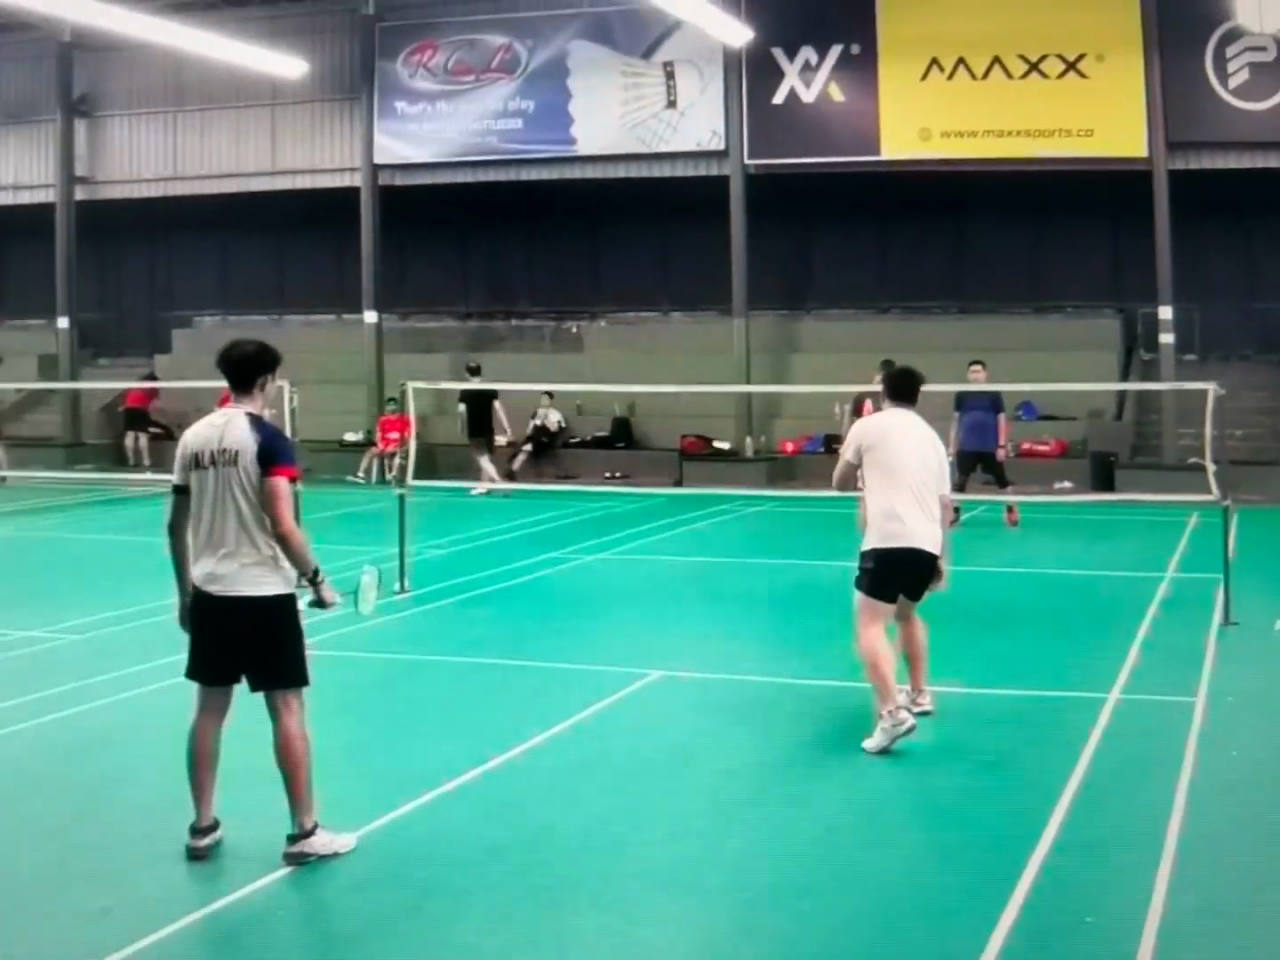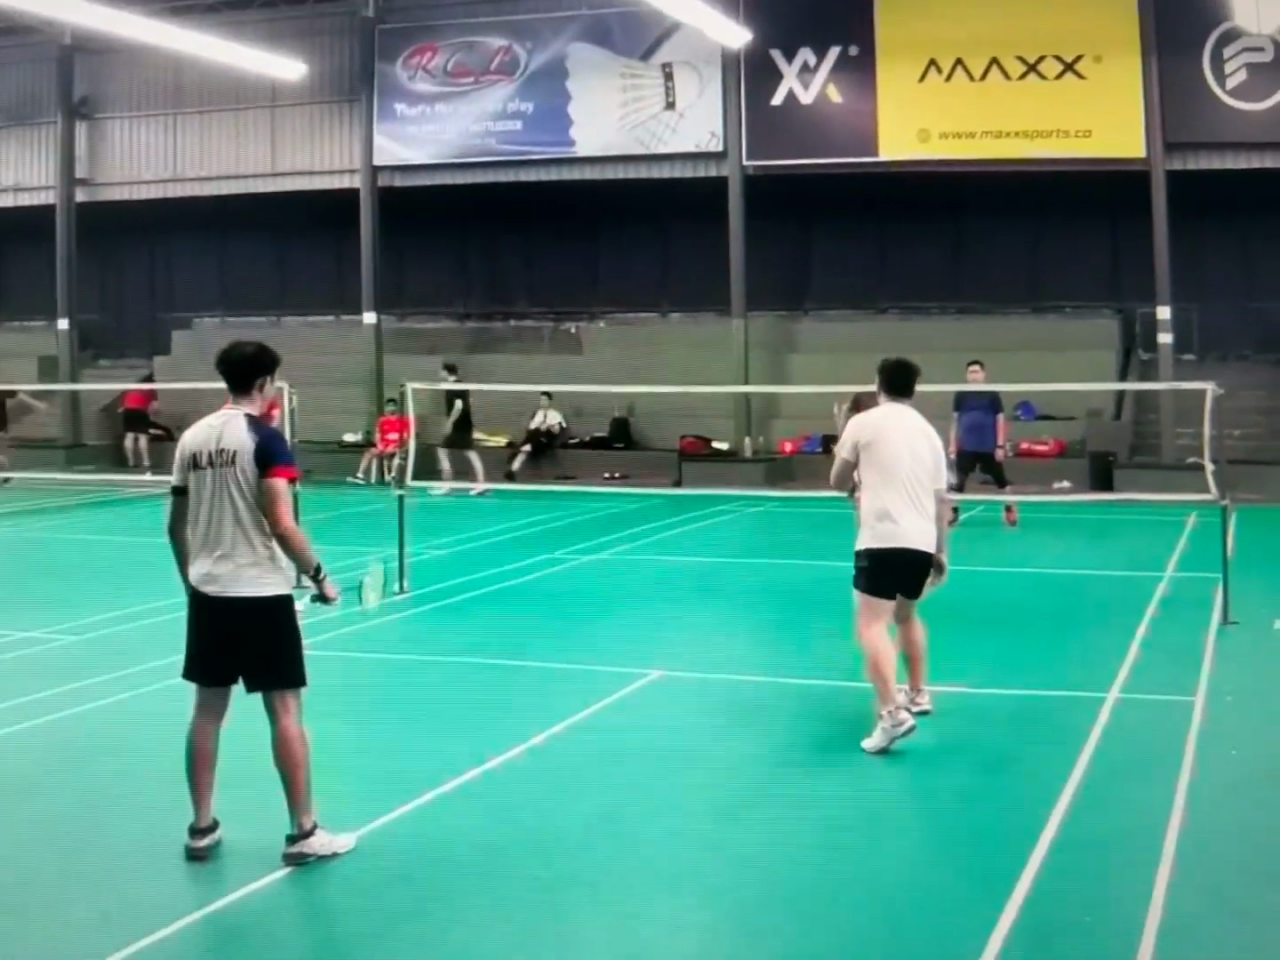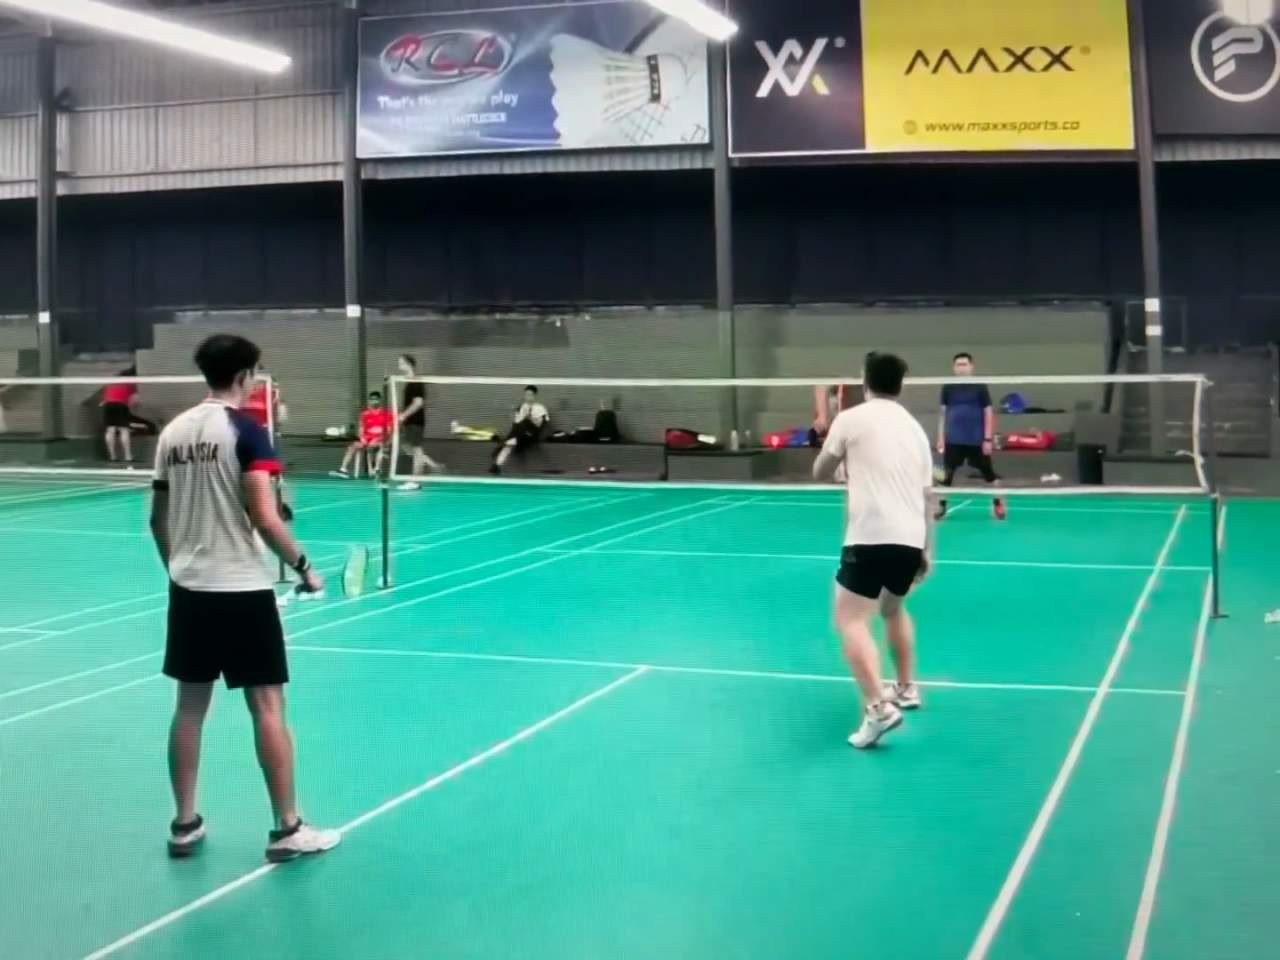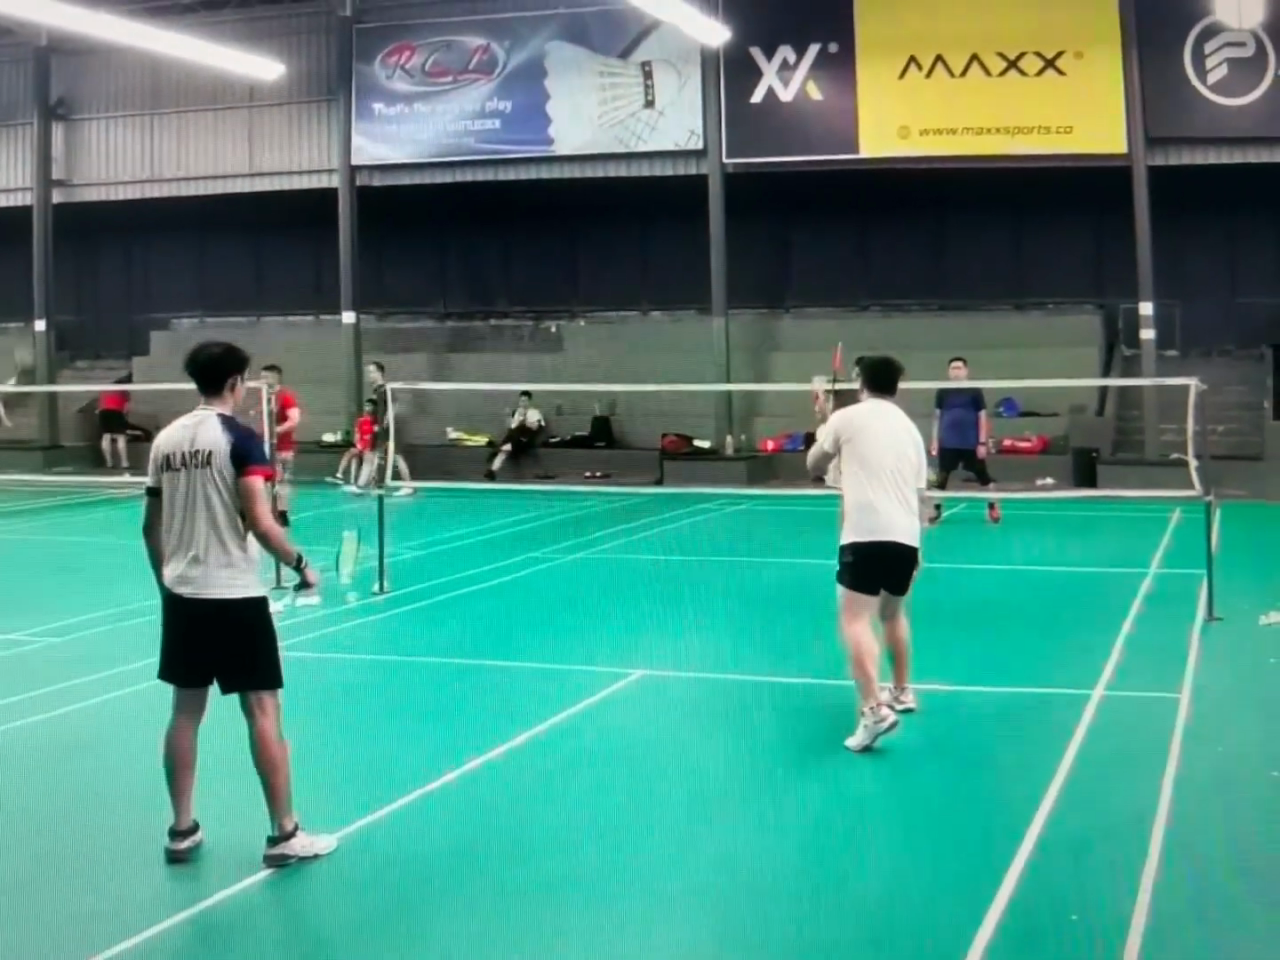
dt=0.3s
person 1, frame 1
left shoulder: (193, 437)
right shoulder: (267, 438)
left elbow: (176, 527)
right elbow: (283, 527)
left wrist: (185, 591)
right wrist: (318, 581)
left hip: (210, 593)
right hip: (263, 593)
left knee: (210, 708)
right knee: (287, 710)
left ankle: (203, 827)
right ankle: (305, 833)
person 1, frame 2
left shoulder: (192, 438)
right shoulder: (265, 439)
left elbow: (177, 527)
right elbow: (282, 526)
right wrist: (320, 577)
left hip: (209, 593)
right hip: (261, 594)
left knee: (208, 710)
right knee: (285, 711)
left ankle: (201, 828)
right ankle: (304, 833)
person 1, frame 3
left shoulder: (173, 431)
right shoulder: (246, 432)
left elbow: (158, 520)
right elbow: (265, 520)
right wrist: (304, 566)
left hip: (189, 588)
right hip: (241, 589)
left knee: (190, 706)
right knee: (267, 707)
left ankle: (185, 825)
right ankle: (288, 830)
person 1, frame 4
left shoulder: (165, 439)
right shoulder: (239, 438)
left elbow: (151, 528)
right elbow: (261, 524)
right wrist: (301, 565)
left hip: (182, 595)
right hip: (235, 596)
left knee: (185, 711)
right knee: (262, 712)
left ankle: (182, 830)
right ankle: (284, 835)
person 2, frame 1
left shoulder: (868, 426)
right shoulder: (931, 436)
left elbow: (840, 483)
right elbow: (945, 503)
right wrist: (940, 556)
left hip: (888, 541)
right hip: (926, 544)
left knee: (870, 626)
right knee: (907, 614)
left ankle: (892, 713)
right ankle: (919, 694)
person 2, frame 2
left shoulder: (862, 423)
right shoulder: (928, 431)
left elbow: (837, 483)
right elbow: (941, 498)
left wrist: (859, 483)
right wrist: (940, 550)
left hip: (881, 541)
right hip: (921, 543)
left knee: (871, 626)
right knee: (907, 615)
left ankle: (892, 714)
right ankle: (917, 694)
person 2, frame 3
left shoulder: (851, 419)
right shoulder: (914, 427)
left elbow: (821, 473)
right elbow: (926, 494)
left wrist: (840, 463)
right wrist: (926, 550)
left hip: (871, 537)
right hip: (911, 539)
left knee: (851, 622)
right knee: (893, 609)
left ankle: (878, 708)
right ankle: (906, 689)
person 2, frame 4
left shoulder: (847, 417)
right shoulder: (910, 427)
left elbow: (814, 466)
left wrist: (825, 438)
right wrist: (914, 548)
left hip: (866, 535)
right hip: (906, 538)
left knee: (854, 621)
right knee: (892, 613)
left ankle: (875, 710)
right ankle: (902, 692)
